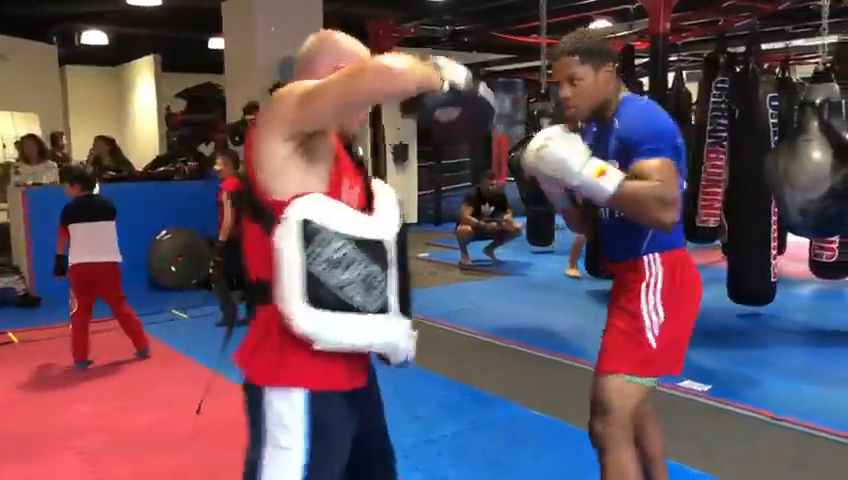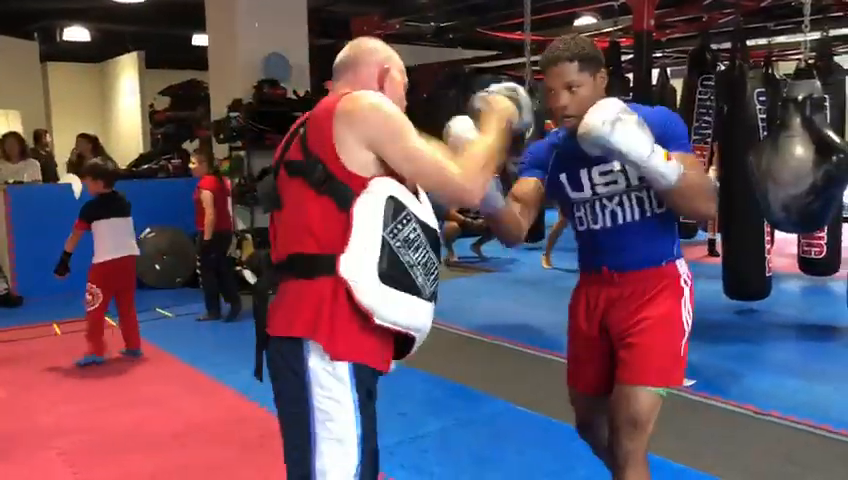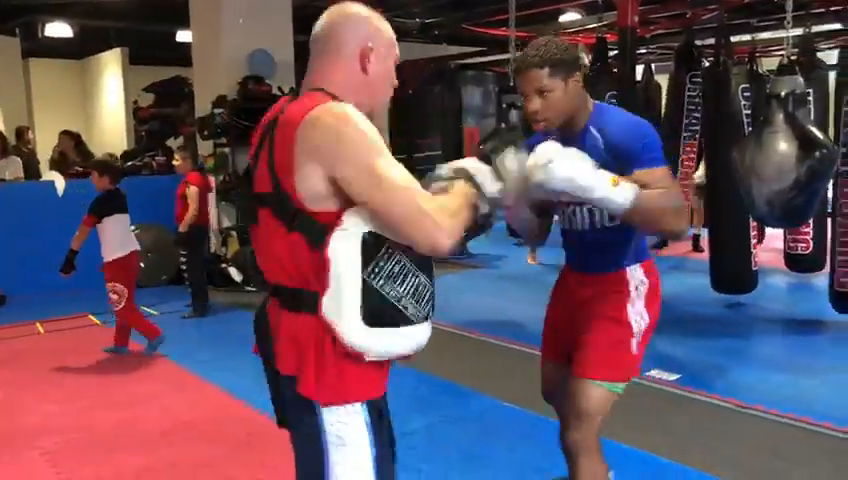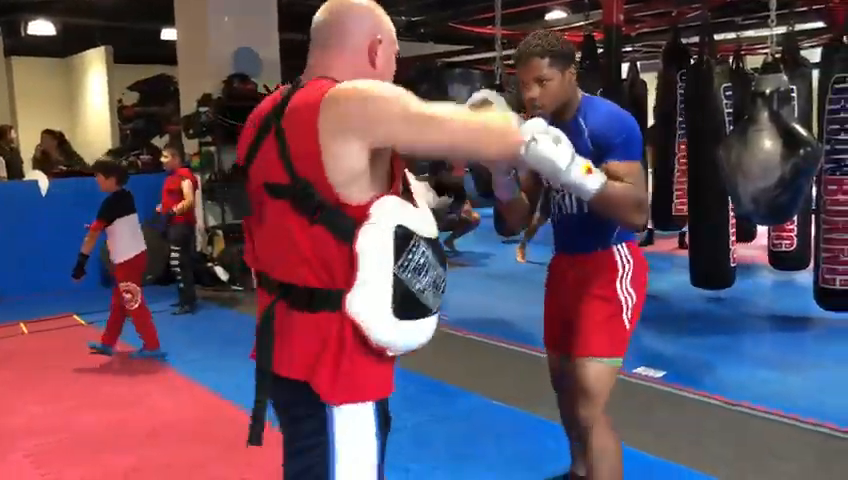
dt=0.3s
person 1, frame 1
left shoulder: (322, 148)
right shoulder: (286, 112)
right elbow: (385, 75)
right wrist: (440, 73)
left hip: (345, 362)
right hip: (298, 365)
person 1, frame 2
left shoulder: (311, 133)
right shoulder: (362, 109)
right elbow: (466, 187)
right wrist: (498, 113)
left hip: (325, 331)
right hip: (324, 335)
person 1, frame 3
left shoulder: (284, 120)
right shoulder: (331, 124)
right elbow: (436, 233)
left wrist: (435, 186)
right wrist: (470, 184)
left hip: (304, 340)
right hip: (327, 359)
person 1, frame 4
left shoulder: (267, 114)
right shoulder: (358, 105)
right elbow: (504, 139)
right wrist: (488, 109)
left hip: (288, 340)
right hip: (329, 356)
person 2, frame 1
left shoulder: (644, 121)
right shoulder: (593, 133)
left elbow: (665, 210)
right elbow: (581, 222)
left wrist: (583, 171)
right wrist: (553, 181)
left hip: (656, 280)
right hip: (631, 278)
left knee: (608, 424)
right knee: (629, 405)
person 2, frame 2
left shoulder: (657, 122)
right shoulder: (547, 149)
left elbow: (704, 206)
right elbow: (513, 230)
left wrist: (645, 151)
left hip: (655, 286)
right hip: (592, 291)
left knee: (628, 439)
right knee: (590, 420)
person 2, frame 3
left shoulder: (626, 133)
right shoulder: (541, 146)
left elbow: (676, 220)
right elbow: (529, 230)
left wrist: (593, 182)
right wrist: (517, 208)
left hip: (621, 288)
right hip: (574, 281)
left knee: (578, 433)
right knee: (556, 393)
person 2, frame 4
left shoulder: (610, 123)
right shoulder: (537, 132)
left elbow: (637, 213)
right elbow: (520, 220)
left wrist: (570, 168)
left hip: (610, 268)
right hip: (565, 265)
left knee: (589, 406)
right knee: (563, 380)
person 3, frame 1
left shoulder: (69, 209)
right shoulder: (108, 205)
left elbow: (62, 239)
left wrist: (59, 262)
left hip: (80, 266)
right hip: (109, 264)
left knee: (79, 314)
right knee: (120, 307)
left ankle: (80, 358)
right ankle: (142, 347)
person 3, frame 2
left shoulder: (92, 206)
right shoulder: (123, 200)
left elbow: (75, 236)
left wrist: (63, 260)
left hip: (106, 262)
right hip: (129, 258)
left knee: (94, 307)
right knee: (127, 305)
left ankle: (95, 351)
right ankle: (133, 346)
person 3, frame 3
left shoulder: (100, 202)
right shoulder: (120, 196)
left elbow: (82, 232)
left wrist: (70, 258)
left hip: (117, 259)
right hip: (131, 253)
left knee: (121, 305)
right knee: (125, 302)
left ankle: (154, 335)
right ankle: (120, 343)
person 3, frame 4
left shoulder: (110, 204)
right shoulder: (126, 196)
left elbow: (92, 236)
left wrist: (80, 263)
left hip: (127, 259)
right hip: (137, 253)
left knee: (134, 304)
right knee: (119, 302)
left ankle: (152, 346)
right ankle: (107, 343)
person 4, frame 1
left shoulder: (228, 186)
right shoulder: (242, 183)
left elbow: (229, 217)
left wrist: (221, 240)
left hip: (232, 238)
left knee: (222, 276)
right knee: (243, 276)
left ankle: (229, 314)
right ankle: (252, 313)
person 4, frame 2
left shoulder: (205, 184)
right shoulder: (220, 180)
left elbow: (210, 214)
left wrist: (206, 238)
left hip: (212, 234)
right hip: (225, 231)
left knee: (207, 272)
right knee: (224, 270)
left ankle: (213, 311)
right ankle: (234, 303)
person 4, frame 3
left shoulder: (191, 180)
right shoulder: (198, 176)
left elbow: (193, 209)
left wrist: (182, 230)
left hip: (192, 228)
right hip: (200, 227)
left knee: (191, 267)
right knee: (197, 265)
left ankle: (199, 307)
right ankle: (201, 300)
person 4, frame 4
left shoulder: (184, 175)
right shoulder: (172, 175)
left elbow: (190, 199)
left wrist: (173, 211)
right wrist: (162, 209)
left hip: (182, 225)
right hip: (174, 224)
left knee: (178, 263)
right knee: (179, 263)
left ankle: (188, 303)
right ankle: (187, 299)
